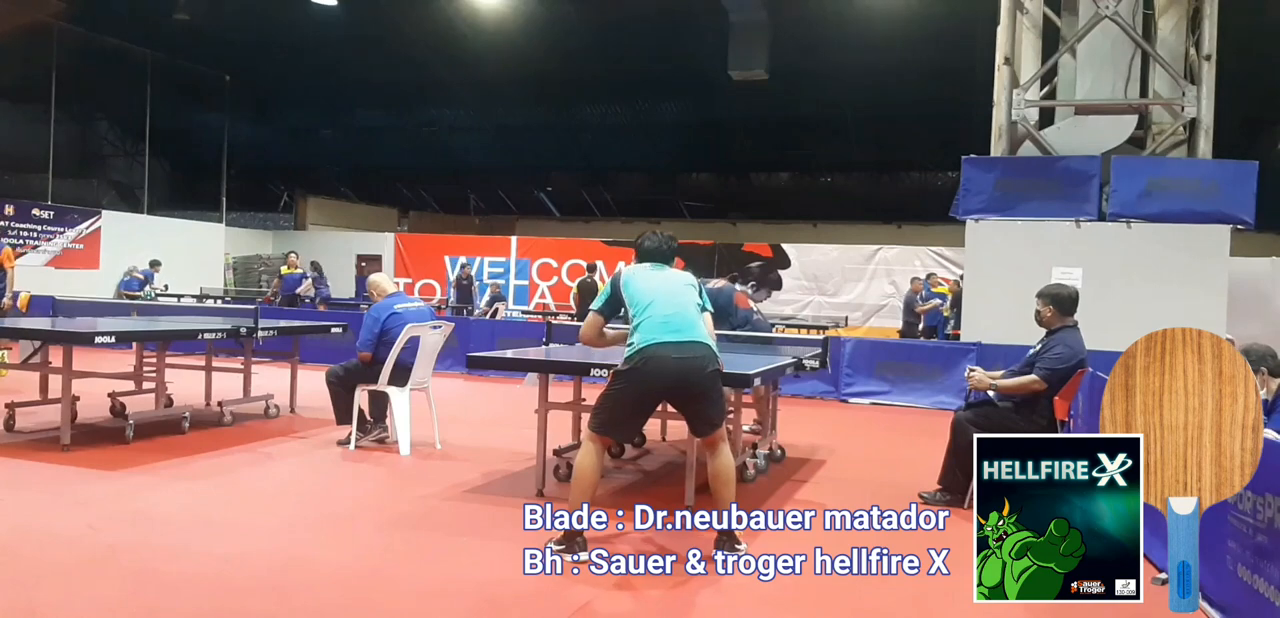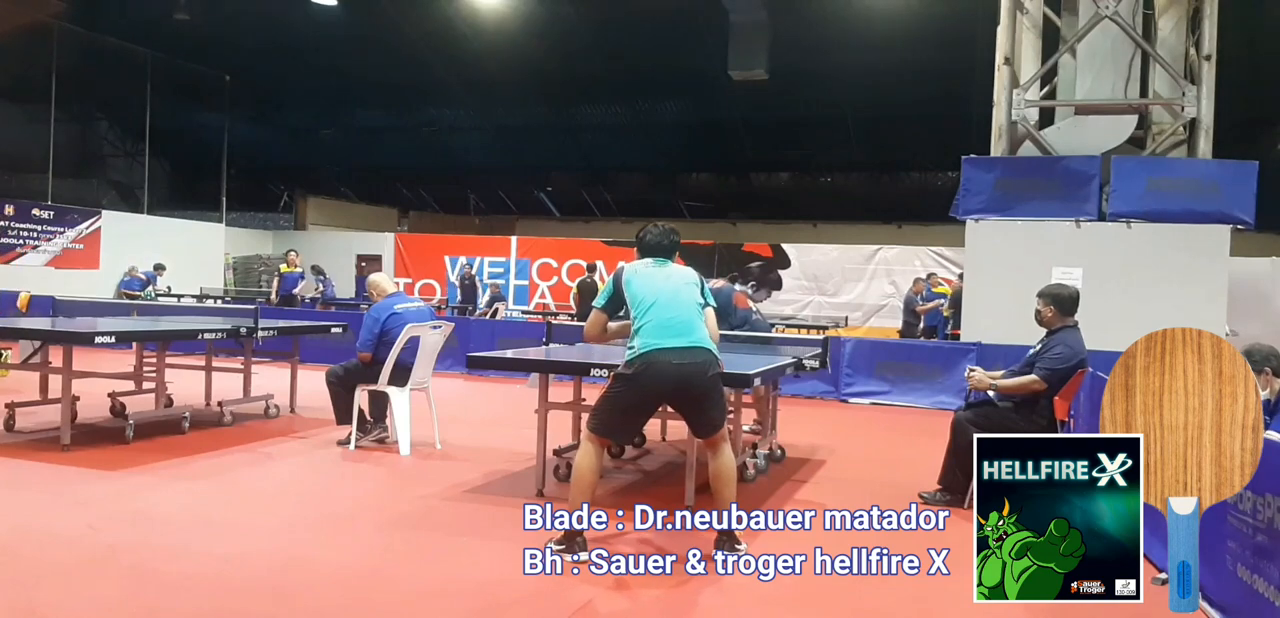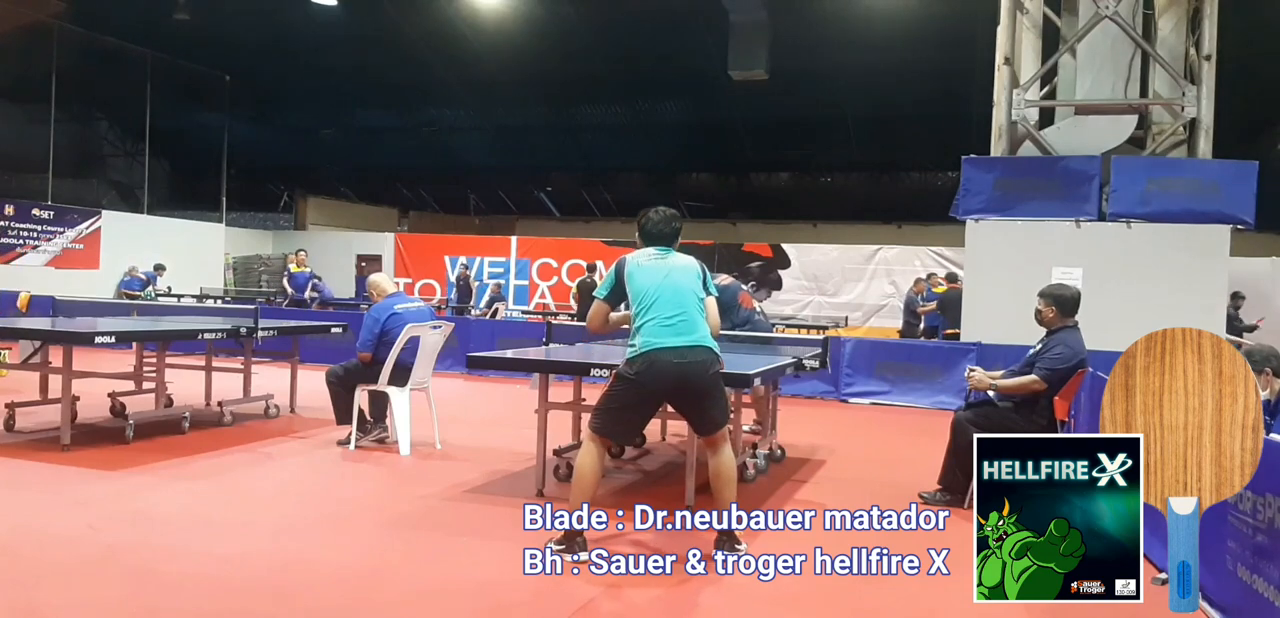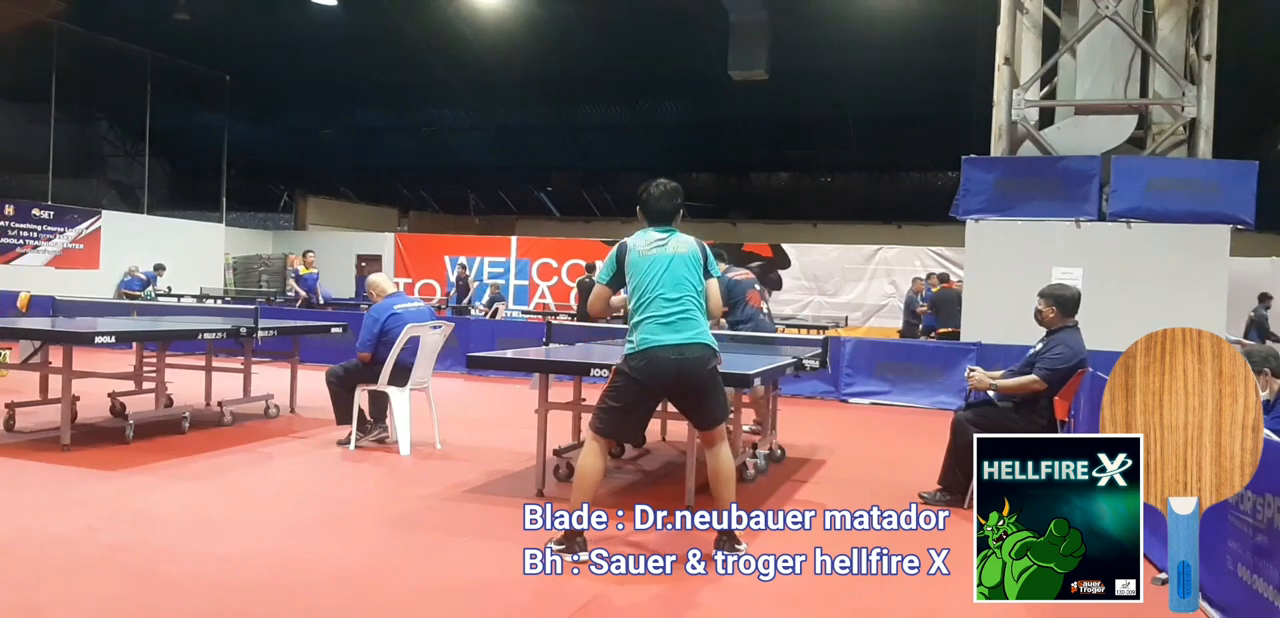
dt=0.4s
person 1, frame 1
left shoulder: (624, 276)
right shoulder: (689, 280)
left elbow: (587, 335)
right elbow: (709, 334)
left hip: (647, 358)
right hip: (699, 357)
left knee: (594, 439)
right knee: (717, 441)
left ankle: (573, 537)
right ankle: (728, 537)
person 1, frame 2
left shoulder: (625, 273)
right shoulder: (692, 275)
left elbow: (592, 333)
right elbow: (713, 335)
left hip: (647, 363)
right hip: (699, 361)
left knee: (593, 439)
right knee: (719, 442)
left ankle: (573, 538)
right ankle: (727, 538)
person 1, frame 3
left shoulder: (626, 264)
right shoulder: (694, 265)
left elbow: (594, 324)
right elbow: (714, 326)
left hip: (648, 360)
right hip: (701, 359)
left knee: (594, 440)
right knee: (718, 442)
left ankle: (573, 538)
right ankle: (728, 538)
person 1, frame 4
left shoulder: (626, 248)
right shoulder: (697, 248)
left elbow: (595, 308)
right elbow: (715, 309)
left hip: (645, 356)
right hip: (698, 353)
left knee: (597, 440)
right knee: (717, 440)
left ankle: (573, 538)
right ankle: (727, 537)
person 2, frame 1
left shoulder: (1065, 346)
right shoulder: (1058, 337)
left elbow: (1037, 382)
right elbow: (1024, 371)
left wrist: (991, 385)
right wrist: (988, 374)
left hip: (1034, 419)
right hip: (1025, 409)
left knee: (964, 421)
right knee: (965, 411)
left ankle: (955, 490)
right ankle: (961, 484)
person 2, frame 2
left shoulder: (1065, 346)
right shoulder: (1057, 337)
left elbow: (1036, 382)
right elbow: (1025, 371)
left wrist: (991, 385)
right wrist: (988, 374)
left hip: (1035, 419)
right hip: (1025, 409)
left knee: (964, 421)
right knee: (964, 411)
left ankle: (955, 491)
right ankle: (963, 483)
person 2, frame 3
left shoulder: (1065, 346)
right shoulder: (1058, 337)
left elbow: (1037, 382)
right elbow: (1024, 372)
left wrist: (991, 385)
right wrist: (988, 374)
left hip: (1035, 419)
right hip: (1025, 409)
left knee: (964, 421)
right knee: (965, 411)
left ankle: (955, 491)
right ankle: (960, 484)
person 2, frame 4
left shoulder: (1066, 346)
right shoulder: (1057, 337)
left elbow: (1036, 382)
right elbow: (1024, 371)
left wrist: (991, 385)
right wrist: (988, 374)
left hip: (1035, 419)
right hip: (1025, 409)
left knee: (964, 421)
right knee: (964, 411)
left ankle: (955, 490)
right ankle: (963, 484)
person 3, frame 1
left shoulder: (378, 310)
right shoulder: (425, 306)
left elbow: (364, 355)
left wrist: (364, 355)
left hip: (393, 374)
left knee: (334, 375)
right knee: (378, 366)
left ankle: (363, 427)
right ankle: (378, 424)
person 3, frame 2
left shoulder: (378, 310)
right shoulder: (425, 306)
left elbow: (364, 356)
left wrist: (365, 356)
left hip: (393, 373)
left knee: (334, 375)
right knee: (377, 365)
left ankle: (363, 427)
right ankle: (378, 425)
person 3, frame 3
left shoulder: (378, 310)
right shoulder: (425, 306)
left elbow: (364, 356)
left wrist: (365, 357)
left hip: (393, 373)
left knee: (334, 375)
right knee: (378, 367)
left ankle: (363, 428)
right ankle: (378, 424)
person 3, frame 4
left shoulder: (378, 310)
right shoulder: (425, 306)
left elbow: (364, 356)
left wrist: (365, 355)
left hip: (394, 374)
left knee: (334, 375)
right knee: (377, 366)
left ankle: (362, 427)
right ankle: (378, 424)
